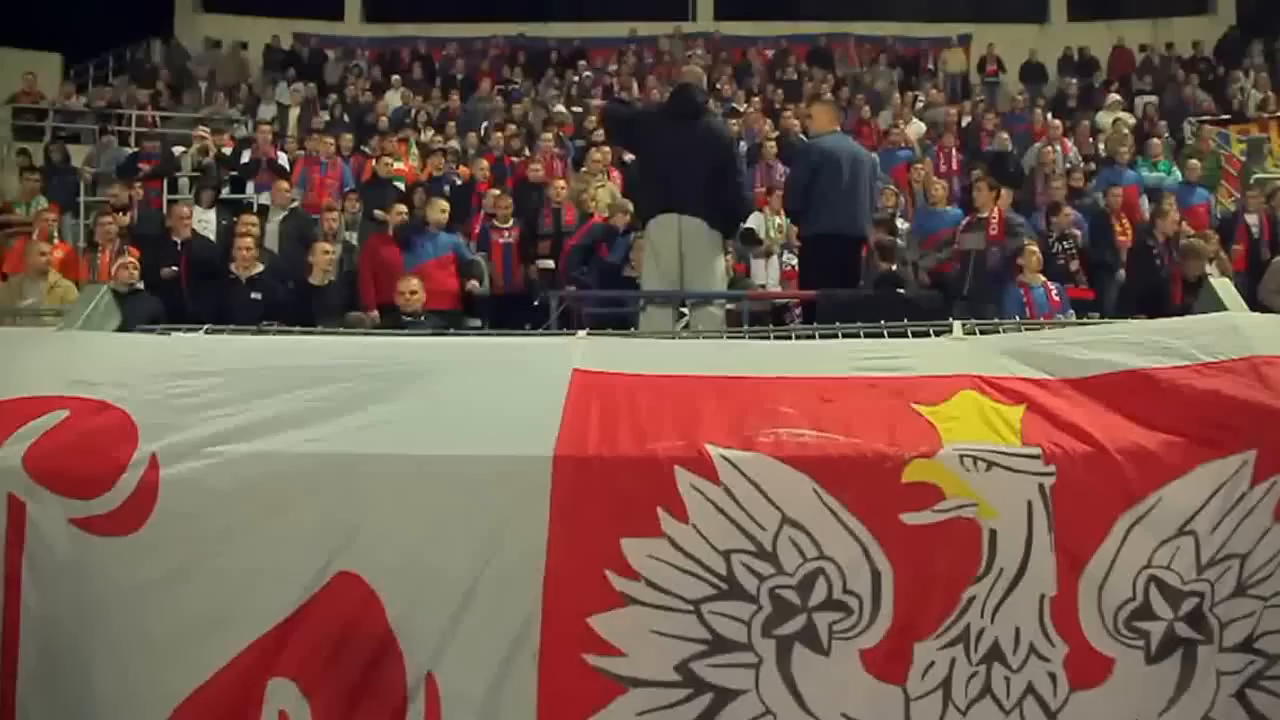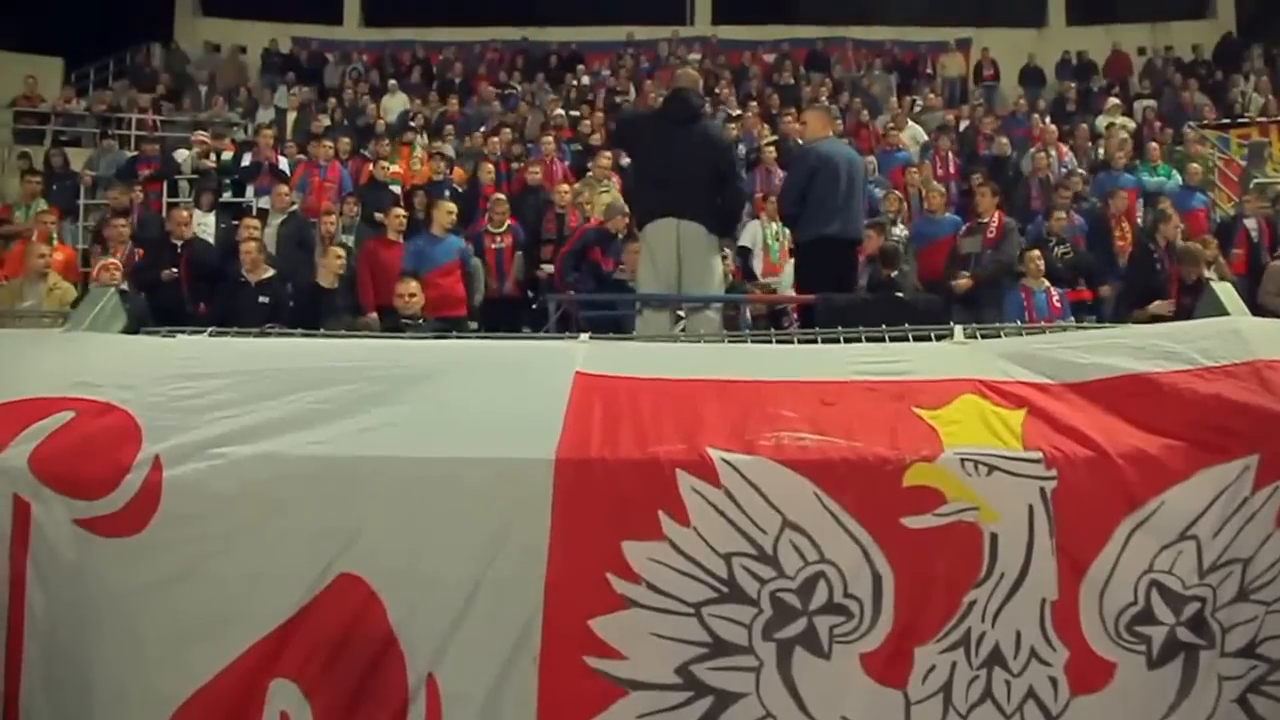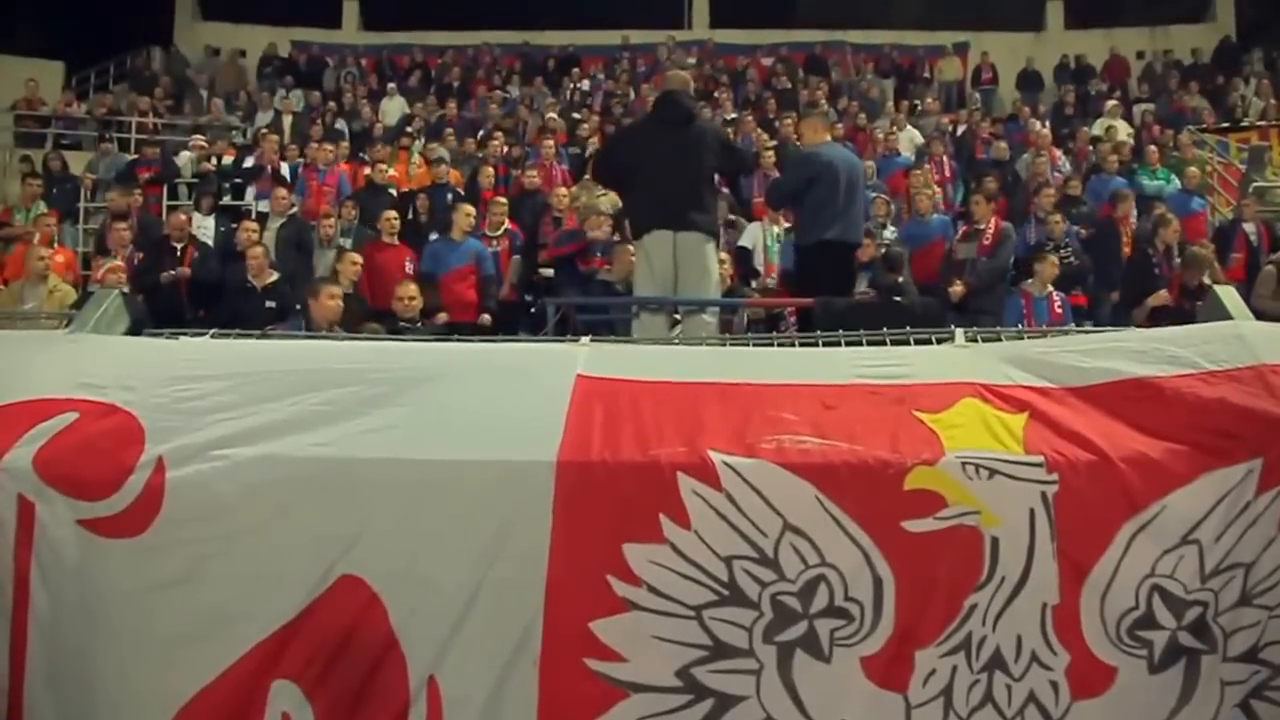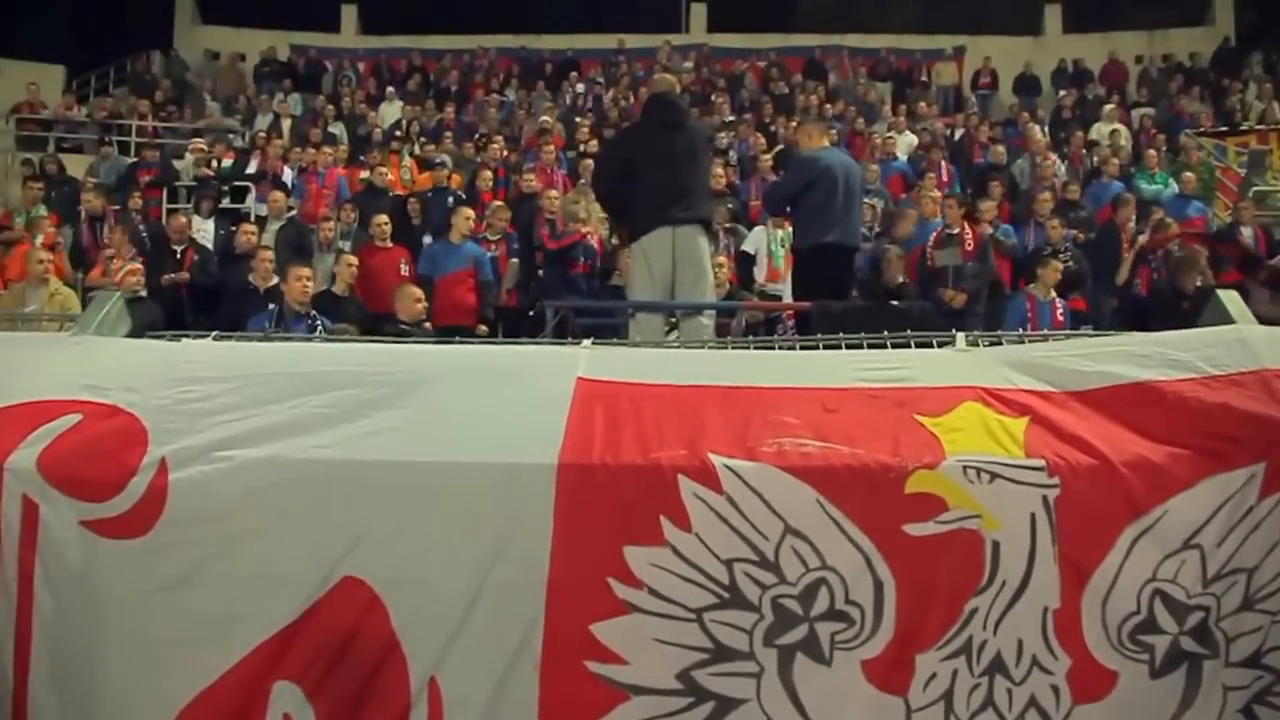
dt=0.5s
person 1, frame 1
left shoulder: (649, 121)
right shoulder: (718, 129)
left elbow: (618, 118)
right elbow: (734, 183)
left wrist: (604, 109)
right wrist: (735, 219)
left hip: (659, 219)
right hip: (706, 222)
left knee: (656, 300)
right knee: (706, 300)
person 1, frame 2
left shoulder: (643, 126)
right shoulder: (714, 134)
left elbow: (622, 130)
right elbow: (732, 188)
right wrist: (727, 226)
left hip: (656, 223)
right hip: (700, 225)
left knee: (653, 303)
right knee: (704, 304)
person 1, frame 3
left shoulder: (635, 133)
right shoulder: (710, 132)
left elbow: (602, 170)
right elbow: (741, 166)
left hip: (652, 227)
right hip: (698, 227)
left knee: (650, 309)
right knee: (701, 308)
person 1, frame 4
left shoulder: (631, 136)
right shoulder: (700, 133)
left elbow: (604, 182)
left wrist: (622, 219)
left hip: (648, 228)
right hip: (692, 227)
left knee: (646, 310)
right knee: (698, 309)
person 2, frame 1
left shoulder: (813, 149)
right shoulder: (864, 154)
left elbow: (793, 195)
right elbow: (872, 197)
left wrist: (800, 221)
left hip: (820, 236)
right hip: (855, 235)
left knee: (817, 306)
person 2, frame 2
left shoulder: (809, 152)
right shoulder: (855, 157)
left elbow: (789, 199)
right elbow: (862, 201)
left wrist: (795, 227)
left hip: (816, 240)
right hip: (849, 239)
left knee: (814, 308)
person 2, frame 3
left shoulder: (809, 157)
right shoulder: (854, 161)
left elbow: (775, 196)
left wrist: (792, 204)
left hip: (816, 244)
right hip: (849, 242)
left knee: (811, 312)
person 2, frame 4
left shoulder: (807, 161)
right shoulder: (852, 165)
left elbow: (772, 199)
left wrist: (788, 212)
left hip: (814, 247)
right hip: (847, 246)
left knee: (810, 316)
